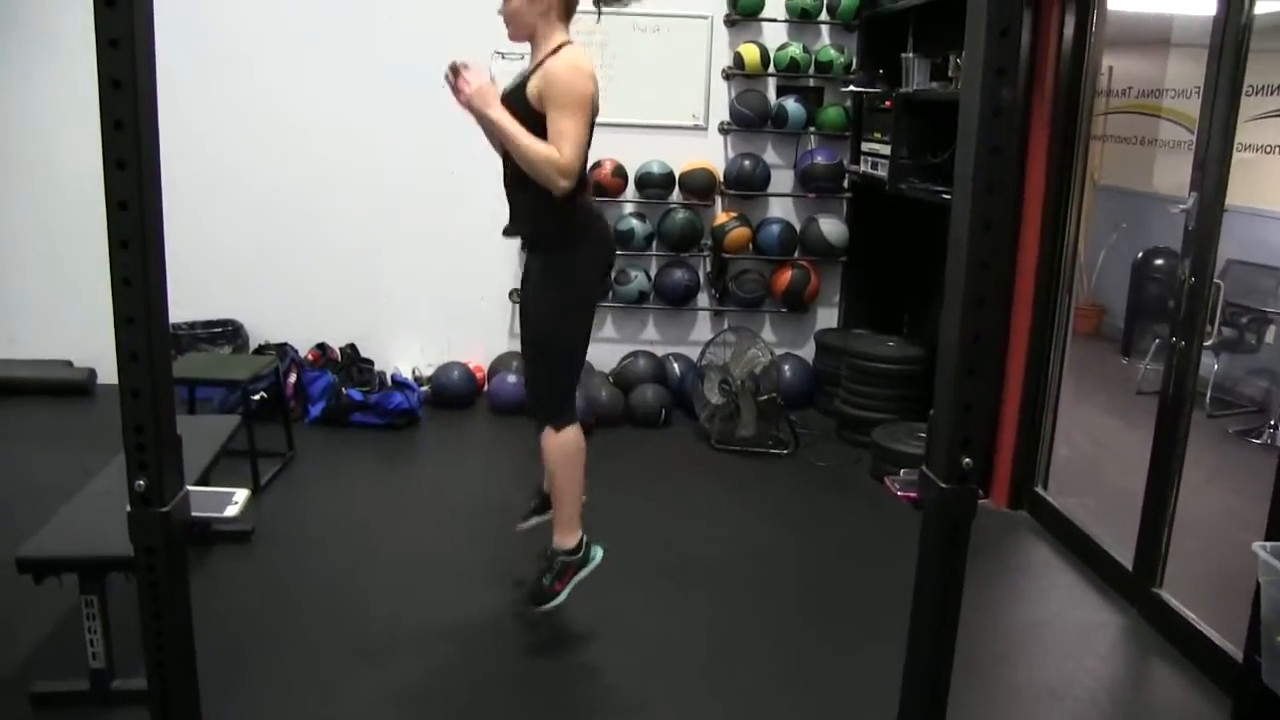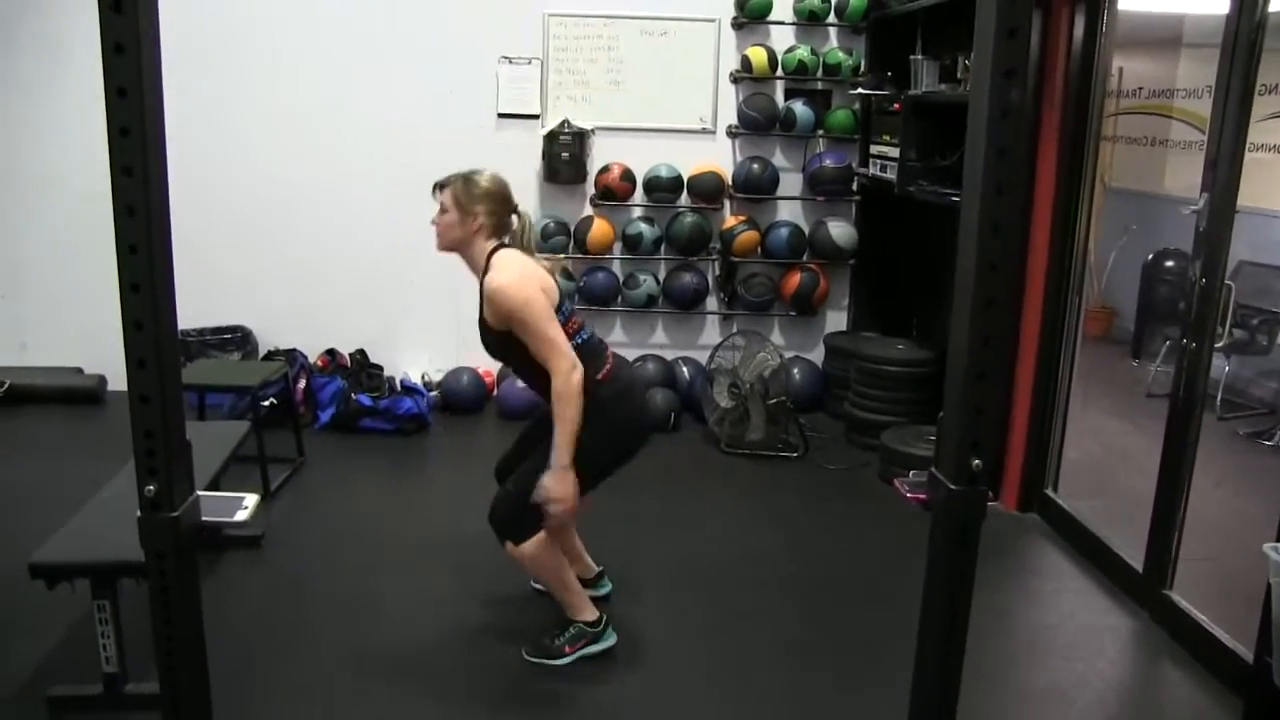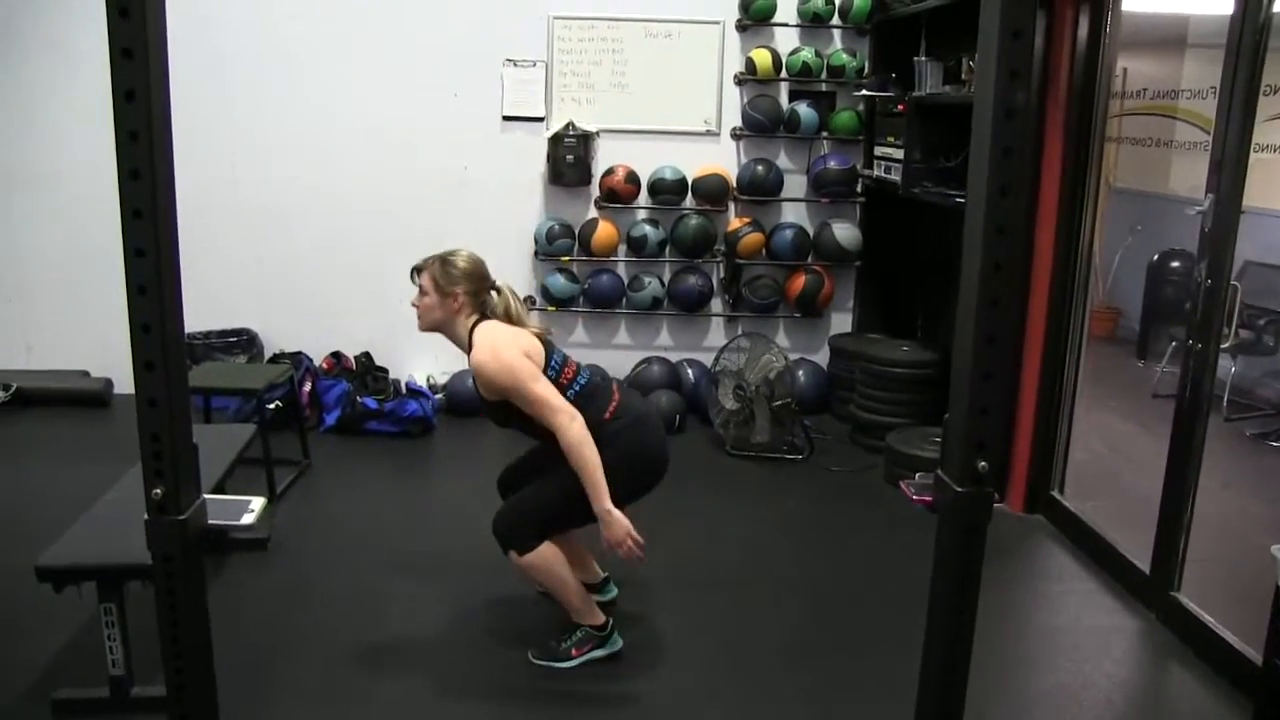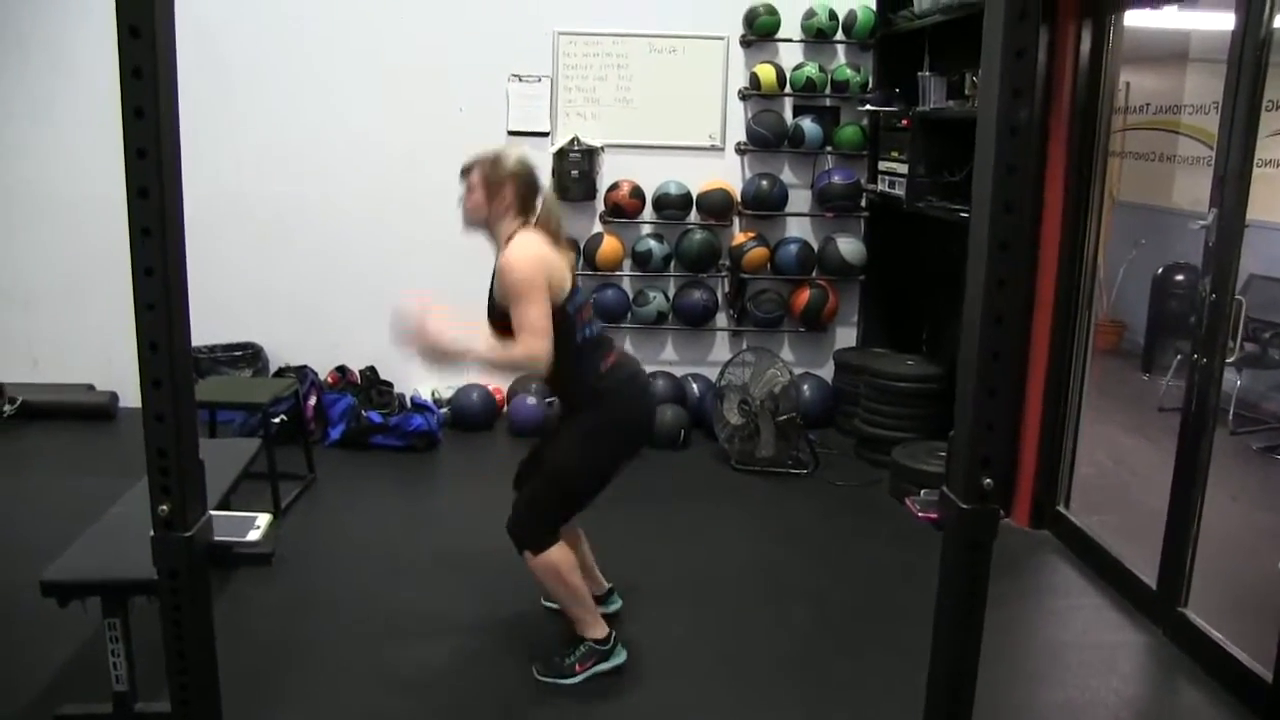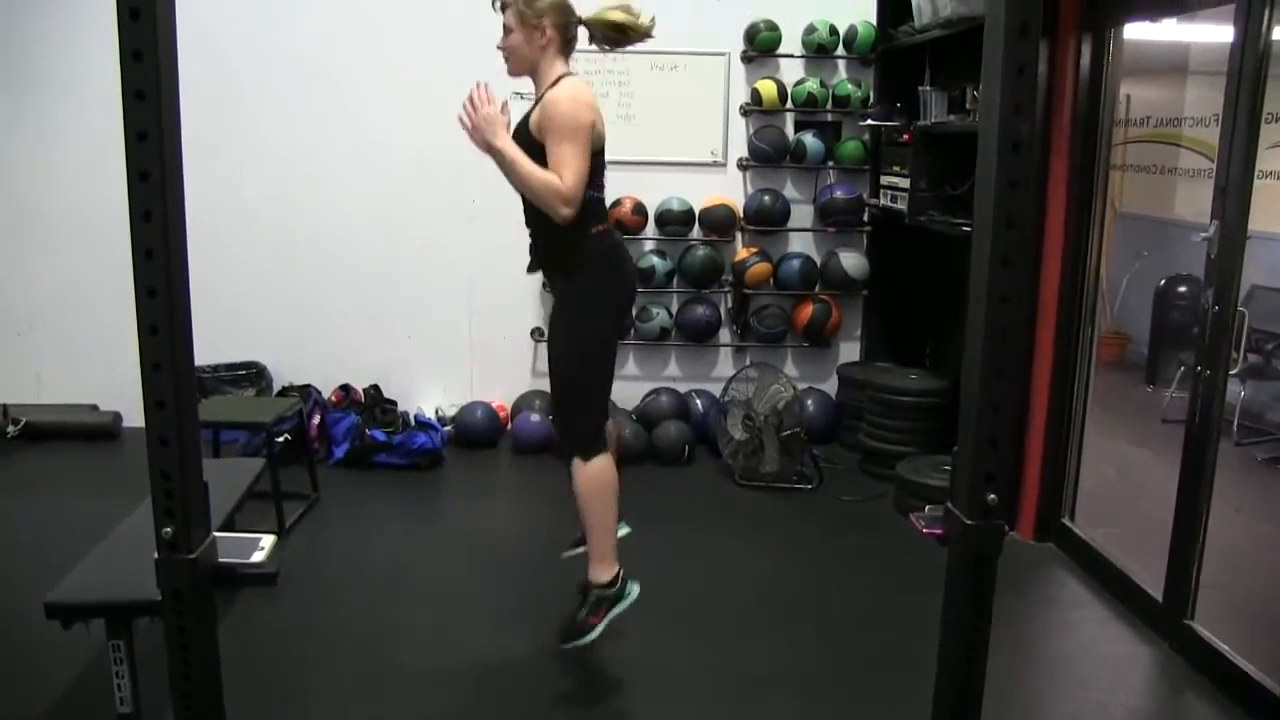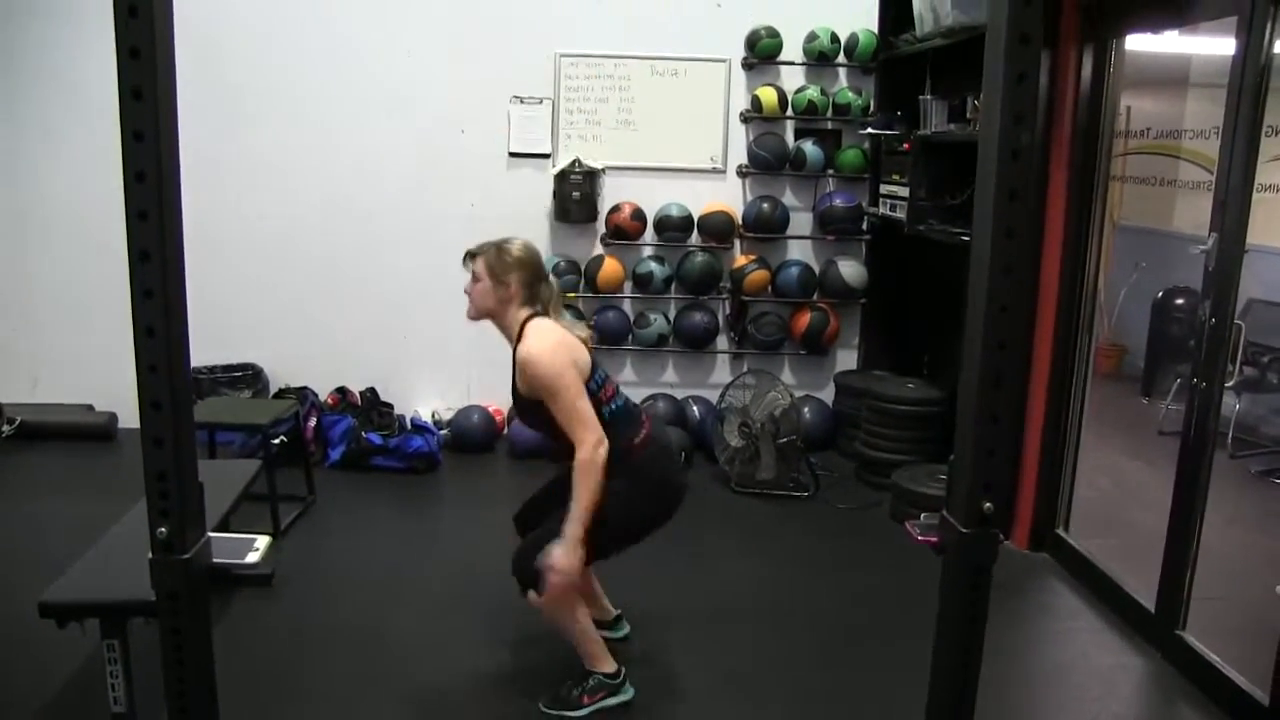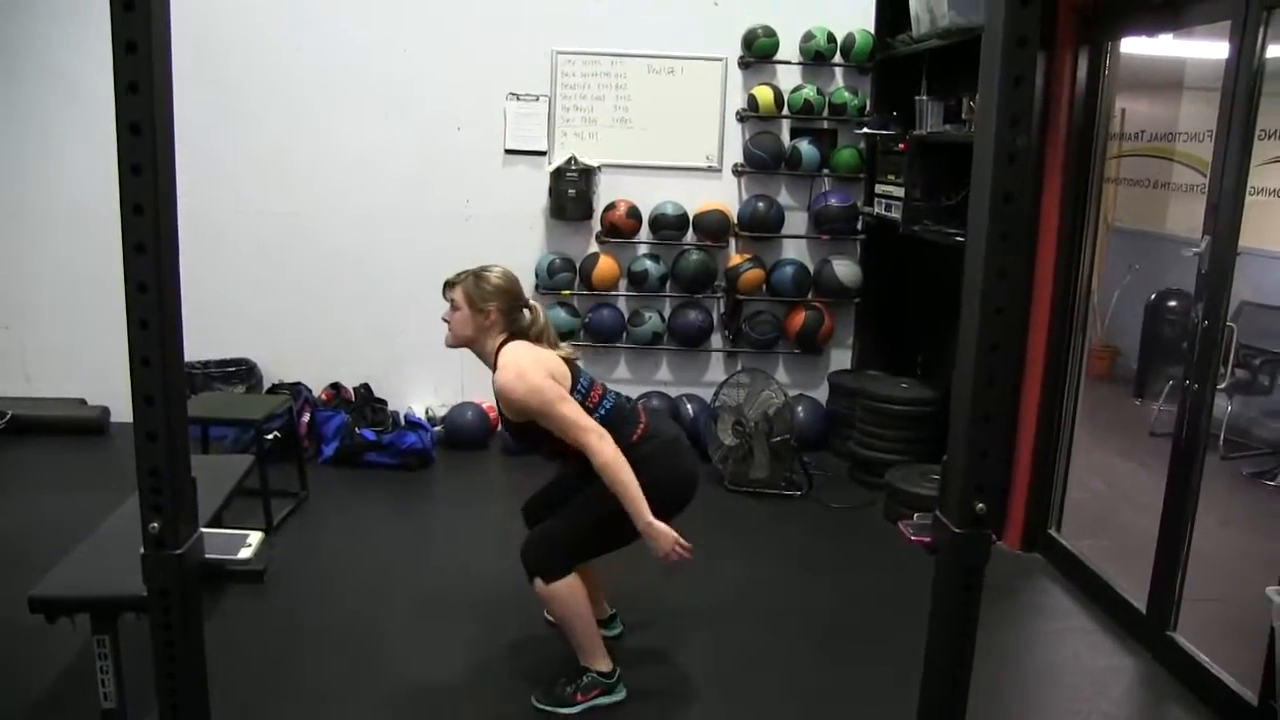
dt=0.4s
person 1, frame 1
left shoulder: (568, 67)
right shoulder: (542, 66)
left elbow: (560, 172)
right elbow: (516, 153)
left wrist: (489, 108)
right wrist: (479, 107)
left hip: (573, 250)
right hip: (549, 248)
left knee: (550, 399)
right knee: (541, 386)
left ankle: (571, 548)
right ankle: (557, 487)
person 1, frame 2
left shoulder: (503, 281)
right shoulder: (501, 265)
left elbow: (566, 369)
left wrist: (562, 467)
left hip: (612, 409)
right hip: (599, 396)
left knee: (511, 513)
right knee: (513, 477)
left ankle: (589, 625)
right ankle: (586, 574)
person 1, frame 3
left shoulder: (488, 355)
right shoulder: (490, 335)
left elbow: (566, 421)
left wrist: (606, 511)
left hip: (630, 447)
right hip: (621, 423)
left knee: (514, 525)
right knee: (514, 487)
left ankle: (595, 630)
right ankle: (592, 579)
person 1, frame 4
left shoulder: (519, 260)
right shoulder: (528, 245)
left elbow: (537, 358)
right elbow: (532, 339)
left wrist: (455, 349)
right wrist: (463, 347)
left hip: (609, 405)
right hip: (607, 391)
left knee: (529, 524)
right knee: (534, 488)
left ankle: (598, 641)
right ankle: (597, 589)
person 1, frame 5
left shoulder: (565, 100)
right shoulder: (552, 99)
left elbow: (563, 200)
left wrist: (497, 142)
right wrist: (500, 142)
left hip: (591, 275)
right hip: (583, 273)
left knee: (577, 428)
right knee: (583, 410)
left ankle: (605, 583)
right ankle: (603, 522)
person 1, frame 6
left shoulder: (536, 351)
right shoulder: (535, 333)
left elbow: (591, 444)
left wrist: (573, 542)
left hip: (645, 477)
right hip: (631, 459)
left knee: (535, 563)
right knee: (533, 523)
left ankle: (606, 677)
right ankle: (604, 616)
person 1, frame 7
left shoulder: (512, 375)
right shoulder: (516, 354)
left elbow: (597, 442)
left wrist: (648, 524)
left hip: (659, 468)
right hip: (645, 445)
left knee: (544, 553)
right knee: (541, 516)
left ankle: (599, 677)
right ankle: (599, 614)
